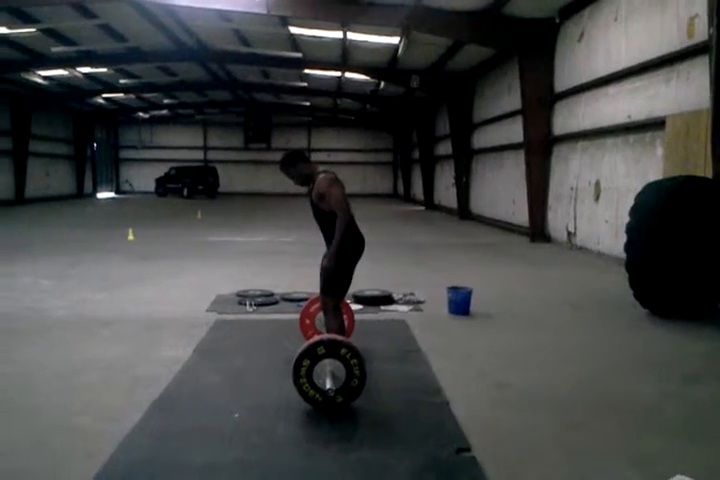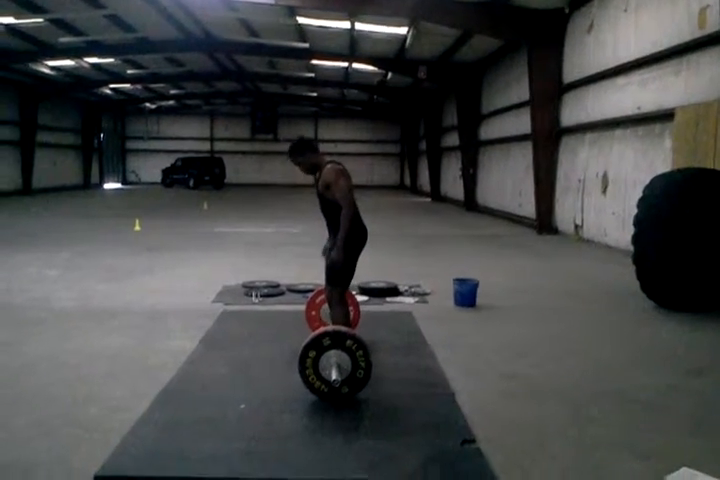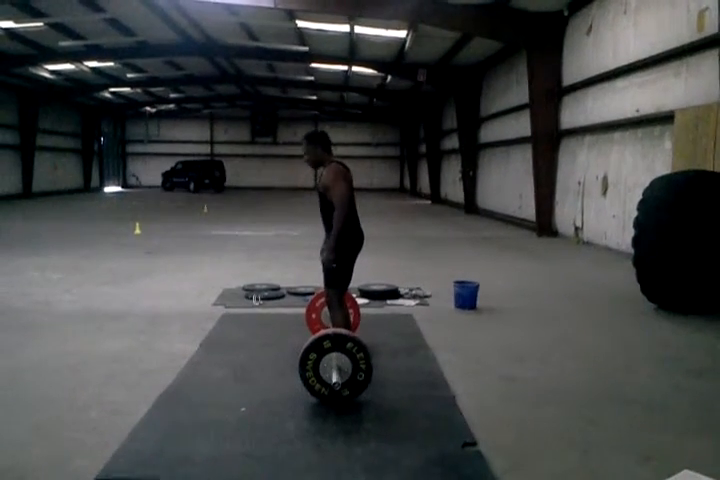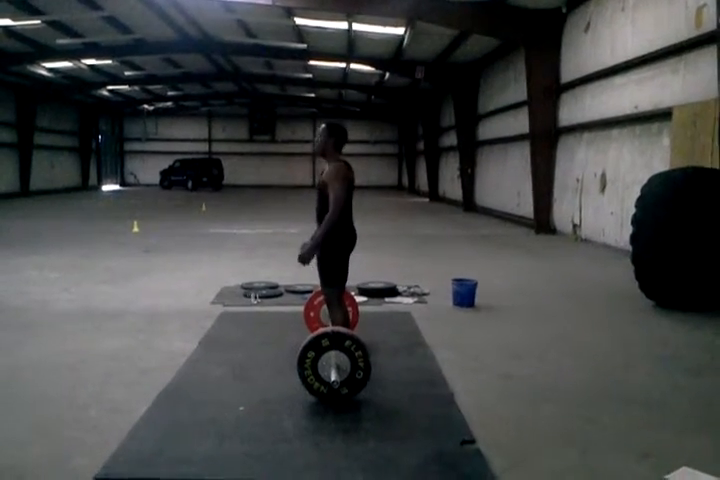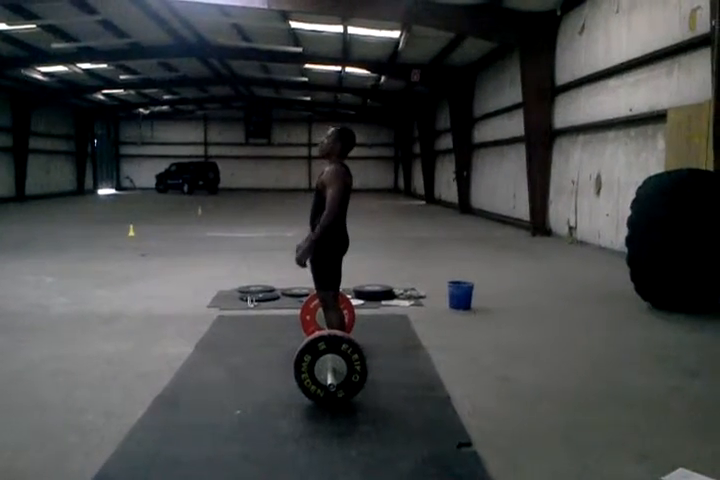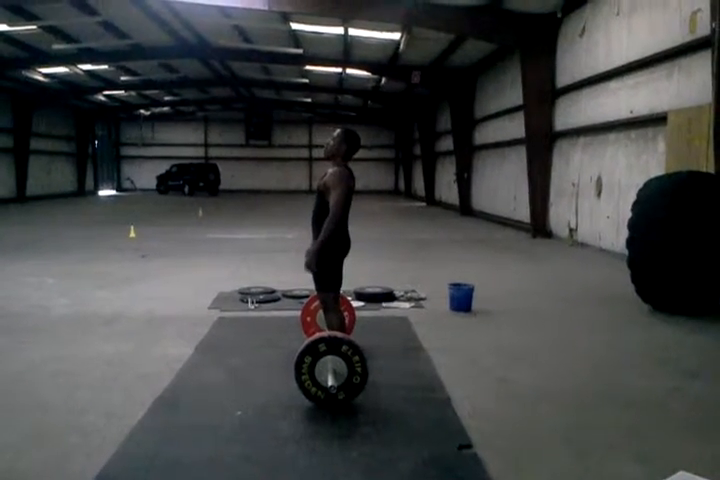
dt=0.3s
person 1, frame 1
left shoulder: (325, 181)
right shoulder: (317, 183)
left elbow: (344, 215)
left wrist: (332, 254)
right wrist: (331, 252)
left hip: (345, 247)
right hip: (339, 246)
left knee: (330, 305)
right knee: (327, 302)
person 1, frame 2
left shoulder: (332, 171)
right shoulder: (323, 173)
left elbow: (348, 208)
left wrist: (340, 246)
right wrist: (331, 241)
left hip: (348, 238)
right hip: (341, 237)
left knee: (335, 296)
right knee: (334, 295)
person 1, frame 3
left shoulder: (333, 172)
right shoulder: (326, 171)
left elbow: (342, 210)
left wrist: (331, 247)
right wrist: (328, 242)
left hip: (344, 241)
right hip: (340, 239)
left knee: (334, 299)
right knee: (334, 297)
person 1, frame 4
left shoulder: (336, 169)
right shoulder: (334, 167)
left elbow: (335, 212)
left wrist: (312, 245)
right wrist: (314, 241)
left hip: (336, 240)
right hip: (334, 238)
left knee: (333, 298)
right knee: (333, 297)
person 1, frame 5
left shoulder: (335, 172)
right shoulder: (335, 170)
left elbow: (330, 213)
left wrist: (308, 245)
right wrist: (309, 241)
left hip: (328, 243)
right hip: (327, 241)
left knee: (329, 302)
right knee: (329, 300)
person 1, frame 6
left shoulder: (338, 174)
right shoulder: (337, 172)
left elbow: (334, 216)
left wrist: (315, 251)
right wrist: (315, 246)
left hip: (330, 246)
right hip: (328, 244)
left knee: (330, 304)
right knee: (329, 302)
